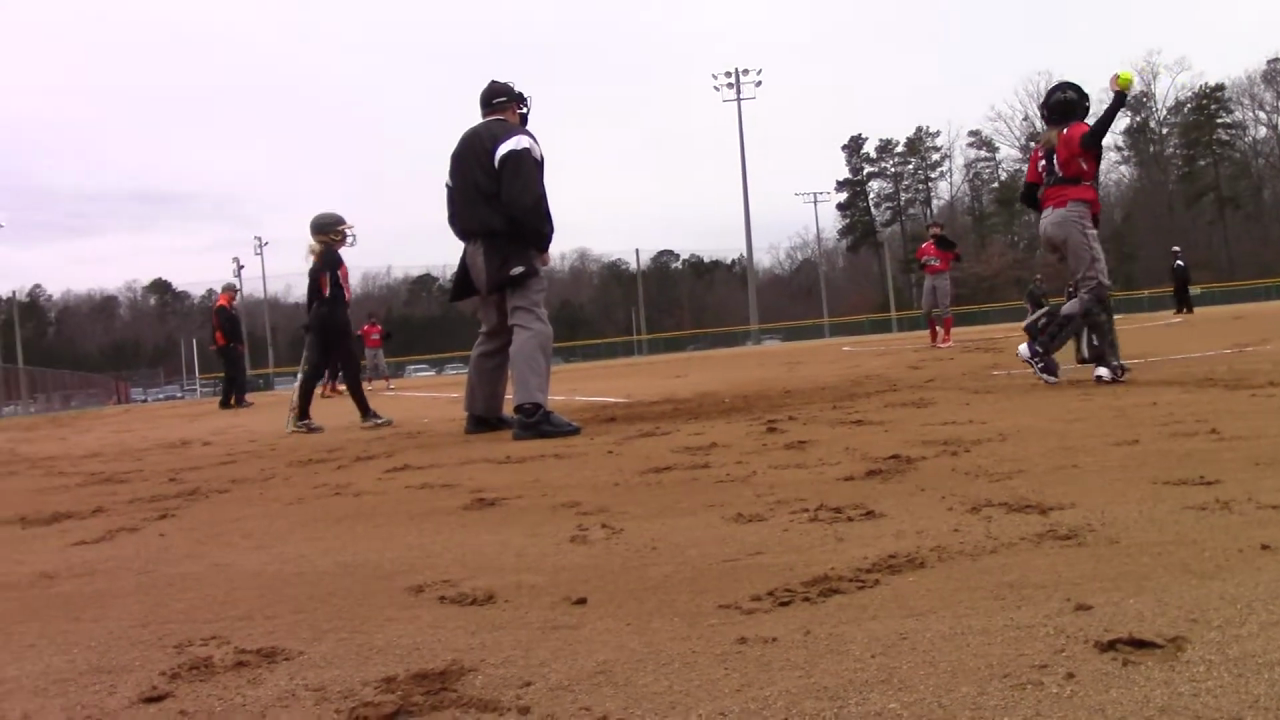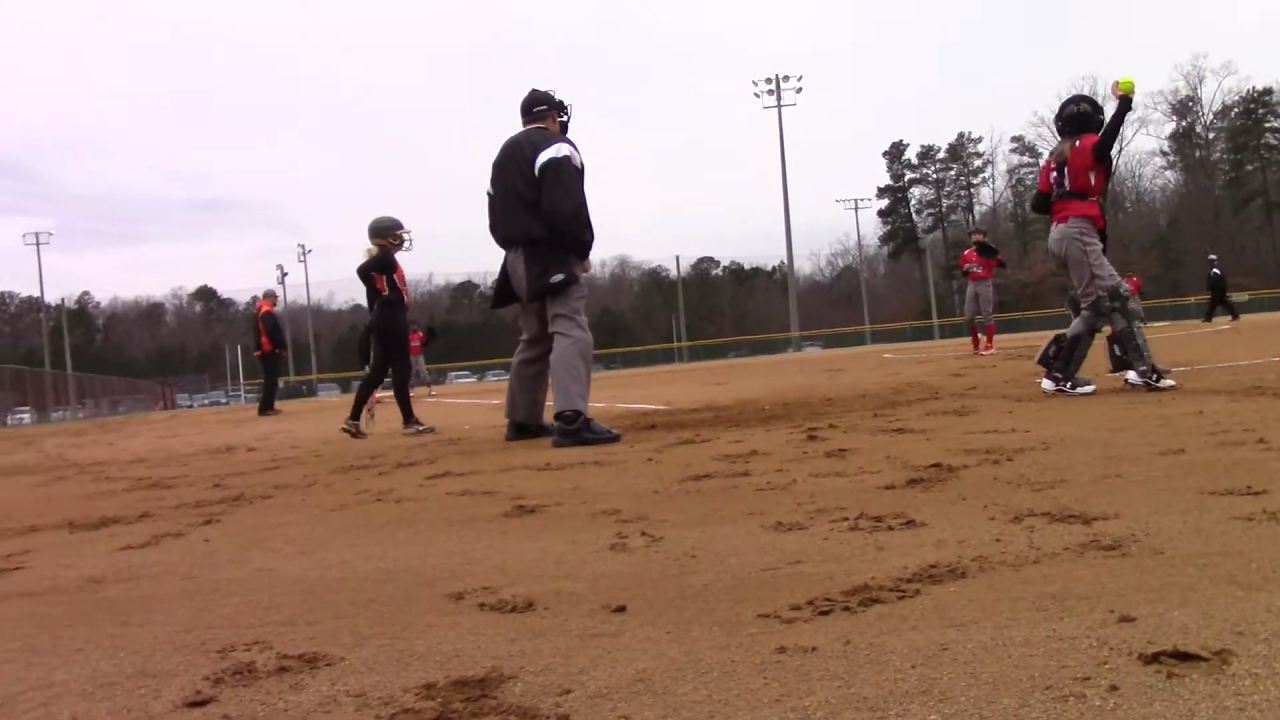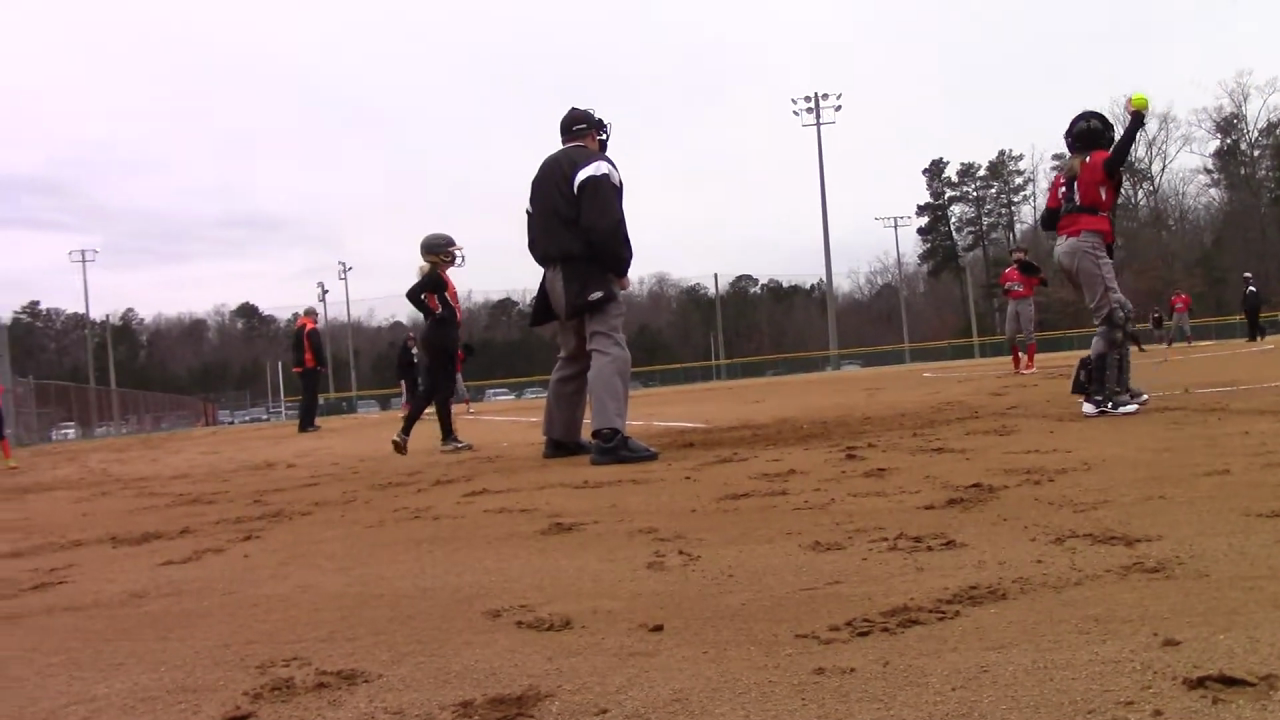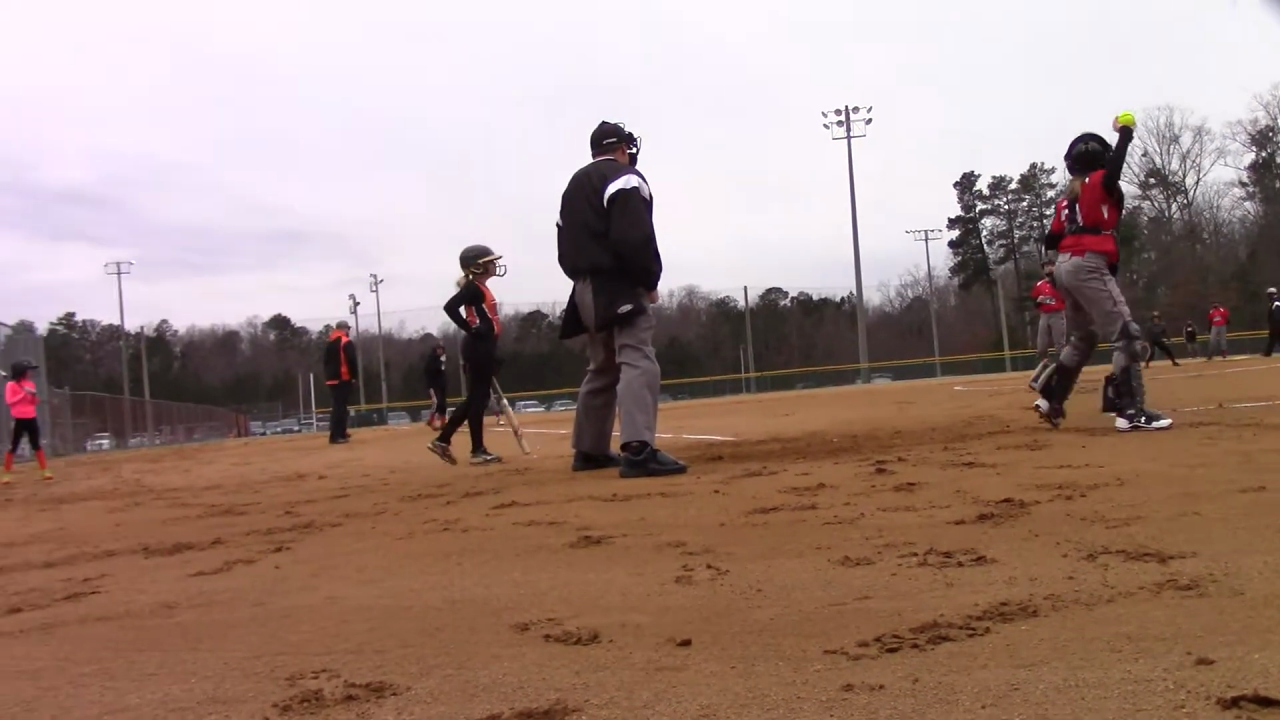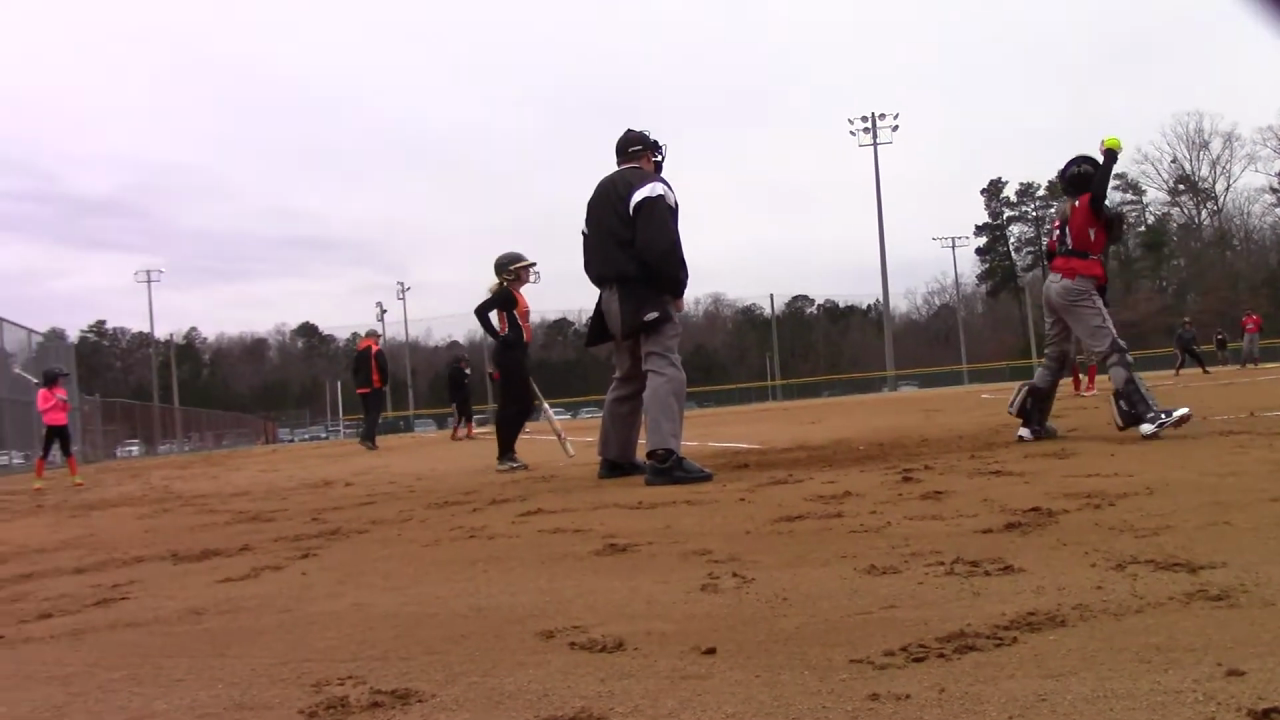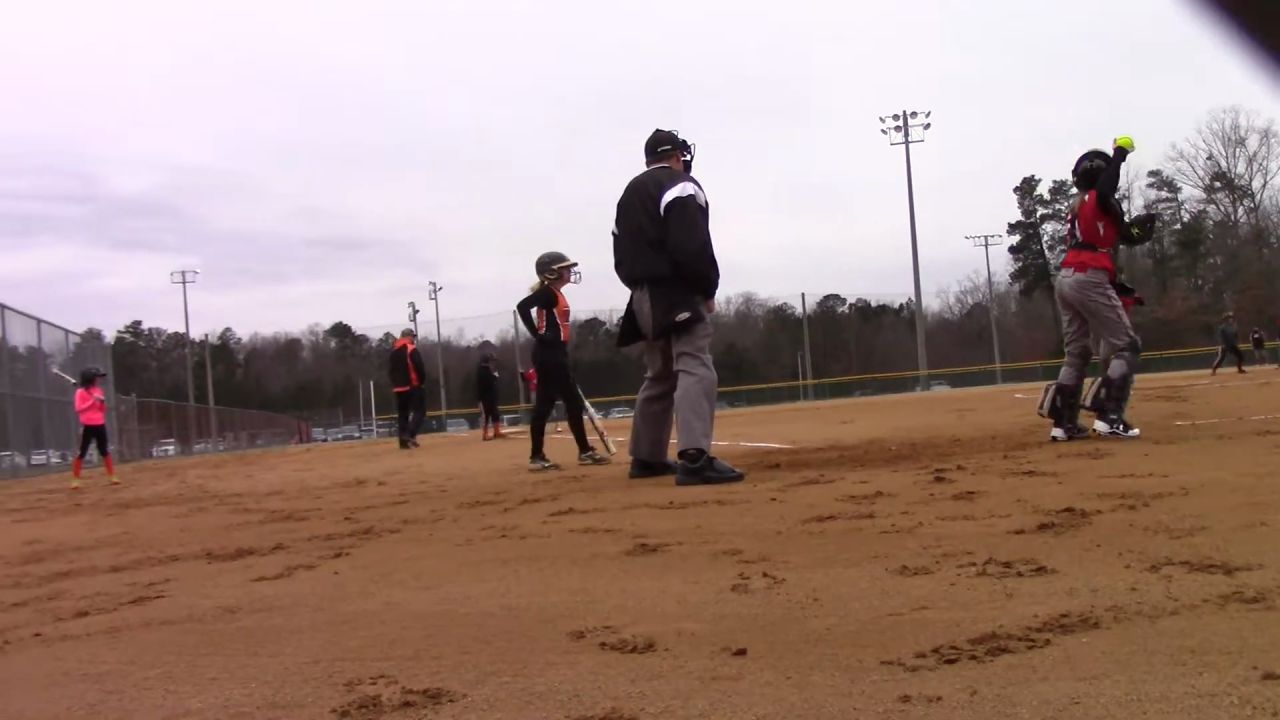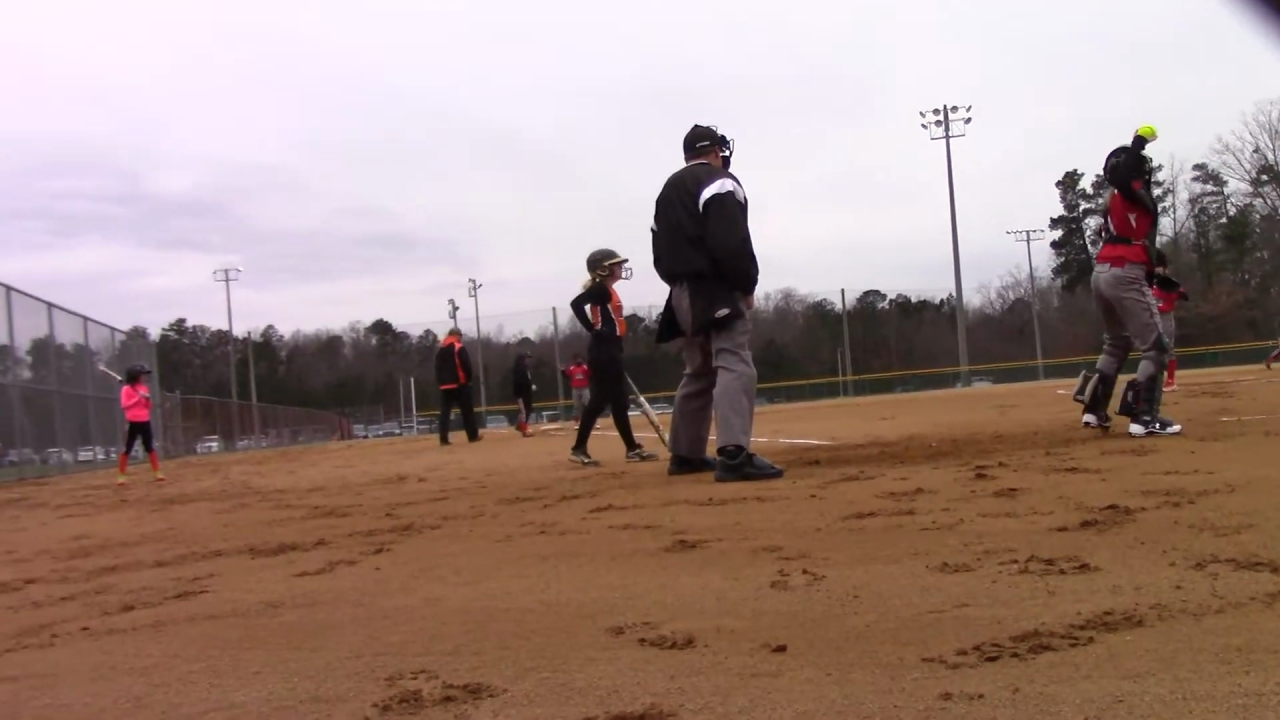
dt=0.2s
person 1, frame 1
left shoulder: (463, 147)
right shoulder: (516, 140)
left elbow: (455, 206)
right elbow: (526, 201)
left wrist: (475, 240)
right wrist: (542, 242)
left hip: (478, 251)
right hip: (510, 248)
left knee: (494, 331)
right knee: (530, 324)
left ankle: (482, 412)
right ankle: (531, 412)
person 1, frame 2
left shoulder: (504, 155)
right shoulder: (556, 147)
left elbow: (496, 214)
right elbow: (566, 208)
left wrist: (515, 248)
right wrist: (582, 250)
left hip: (518, 259)
right hip: (551, 256)
left knee: (535, 338)
right knee: (570, 331)
left ankle: (523, 419)
right ankle: (572, 420)
person 1, frame 3
left shoulder: (543, 173)
right shoulder: (595, 166)
left elbow: (535, 231)
right elbow: (604, 226)
left wrist: (553, 265)
right wrist: (621, 267)
left hip: (557, 276)
right hip: (589, 273)
left knee: (573, 355)
right knee: (608, 349)
left ankle: (560, 437)
right ankle: (609, 438)
person 1, frame 4
left shoulder: (574, 186)
right shoulder: (625, 179)
left elbow: (565, 245)
right elbow: (634, 239)
left wrist: (583, 278)
right wrist: (650, 280)
left hip: (586, 289)
right hip: (618, 286)
left knee: (602, 368)
right knee: (637, 362)
left ankle: (590, 449)
right ankle: (638, 451)
person 1, frame 5
left shoulder: (599, 194)
right shoulder: (651, 187)
left elbow: (591, 253)
right elbow: (661, 246)
left wrist: (609, 286)
right wrist: (676, 288)
left hip: (612, 297)
right hip: (645, 294)
left knee: (628, 376)
right knee: (663, 370)
left ankle: (615, 457)
right ankle: (664, 458)
person 1, frame 6
left shoulder: (628, 195)
right shoulder: (681, 186)
left elbow: (621, 254)
right elbow: (692, 246)
left wrist: (640, 286)
right wrist: (708, 289)
left hip: (644, 298)
right hip: (676, 294)
left knee: (659, 376)
right knee: (695, 369)
left ankle: (646, 456)
right ankle: (695, 458)
person 1, frame 7
left shoulder: (667, 191)
right shoulder: (720, 183)
left elbow: (660, 250)
right elbow: (731, 243)
left wrist: (680, 283)
right wrist: (748, 286)
left hip: (683, 294)
right hip: (716, 291)
left knee: (698, 373)
right knee: (734, 366)
left ankle: (686, 454)
right ankle: (734, 455)
person 2, frame 1
left shoulder: (1041, 147)
right shoulder: (1077, 133)
left elbow: (1027, 195)
right elbow: (1093, 136)
right wrist: (1118, 97)
left hip: (1049, 221)
right hip: (1073, 218)
left knee: (1097, 289)
right knee: (1094, 291)
left ankle: (1107, 362)
right ankle: (1038, 349)
person 2, frame 2
left shoulder: (1054, 157)
right shoulder: (1090, 146)
left elbow: (1038, 204)
right elbow: (1107, 140)
right wrist: (1123, 102)
left hip: (1060, 233)
right hip: (1079, 232)
left knee: (1118, 297)
right knee: (1097, 305)
left ankle: (1141, 368)
right ankle: (1059, 375)
person 2, frame 3
left shoulder: (1063, 174)
right shoulder: (1099, 162)
left elbow: (1046, 221)
right elbow: (1118, 155)
right wrist: (1135, 118)
left hip: (1063, 248)
right hip: (1086, 246)
left knee: (1119, 312)
right knee: (1111, 320)
left ankle: (1116, 385)
right ankle: (1099, 397)
person 2, frame 4
left shoulder: (1067, 197)
right shoulder: (1101, 183)
left elbow: (1051, 241)
right elbow: (1114, 170)
right wrist: (1125, 133)
left hip: (1064, 266)
right hip: (1089, 267)
left knee: (1084, 337)
right knee: (1126, 335)
left ankle: (1050, 398)
right ankle: (1131, 412)
person 2, frame 5
left shoulder: (1062, 214)
right shoulder: (1091, 206)
right elbow: (1098, 194)
right wrist: (1109, 157)
left hip: (1053, 285)
right hip: (1077, 287)
left knee: (1054, 356)
right knee: (1114, 351)
left ankle: (1031, 423)
right ankle: (1147, 415)
person 2, frame 6
left shoulder: (1078, 206)
right shoulder: (1101, 201)
right elbow: (1102, 190)
left wrist: (1125, 234)
right wrist: (1118, 155)
left hip: (1065, 279)
right hip: (1090, 280)
left knee: (1076, 353)
right knee: (1126, 346)
left ankle: (1063, 421)
right ankle: (1109, 417)
person 2, frame 7
left shoulder: (1116, 199)
right shoulder: (1133, 193)
right elbow: (1120, 179)
right wrist: (1138, 145)
left hip: (1101, 274)
right hip: (1125, 275)
left knee: (1116, 345)
right knee: (1154, 346)
left ankle: (1094, 410)
right ankle: (1144, 416)
person 3, frame 1
left shoulder: (324, 256)
right shoulder: (331, 254)
left elbow: (312, 290)
right elbow: (314, 274)
left wrist: (311, 318)
right wrist: (323, 306)
left hip: (323, 316)
right hip: (333, 315)
left knee: (315, 368)
right knee: (350, 366)
left ankle: (302, 419)
right ankle: (367, 415)
person 3, frame 2
left shoulder: (384, 260)
right shoulder: (385, 258)
left elbow: (371, 294)
right elbow: (362, 270)
left wrist: (375, 314)
right wrist: (380, 296)
left hip: (384, 318)
right hip: (391, 318)
left knee: (377, 371)
right knee: (401, 370)
left ankle: (354, 419)
right ankle: (409, 421)
person 3, frame 3
left shoulder: (439, 277)
right shoulder: (435, 276)
right elbow: (412, 294)
right wrist: (432, 315)
left hip: (440, 336)
right hip: (442, 335)
left knee: (430, 388)
right knee: (444, 387)
left ankle: (404, 433)
right ankle: (448, 438)
person 3, frame 4
left shoulder: (482, 288)
right shoulder: (472, 288)
right elbow: (449, 307)
right wrist: (469, 329)
left hip: (483, 348)
right hip: (478, 347)
left knee: (475, 398)
right knee: (478, 399)
left ankle: (442, 440)
right ankle: (477, 450)
person 3, frame 5
left shoulder: (516, 295)
right shoulder: (505, 294)
right elbow: (480, 310)
right wrist: (497, 336)
left hip: (516, 355)
right hip: (509, 354)
left knee: (525, 405)
right knee: (508, 406)
left ankle: (506, 452)
right ankle: (505, 458)
person 3, frame 6
left shoulder: (557, 295)
right shoulder: (547, 293)
right elbow: (522, 306)
right wrist: (537, 334)
left hip: (557, 355)
right hip: (548, 354)
left knee: (574, 403)
right knee: (544, 404)
left ankle: (585, 451)
right ankle: (536, 456)
person 3, frame 7
left shoulder: (609, 291)
right shoulder: (601, 289)
right elbow: (576, 303)
right wrist: (593, 329)
left hip: (611, 350)
right hip: (604, 349)
left knee: (619, 400)
right knee: (600, 400)
left ankle: (632, 448)
right ankle: (579, 448)
